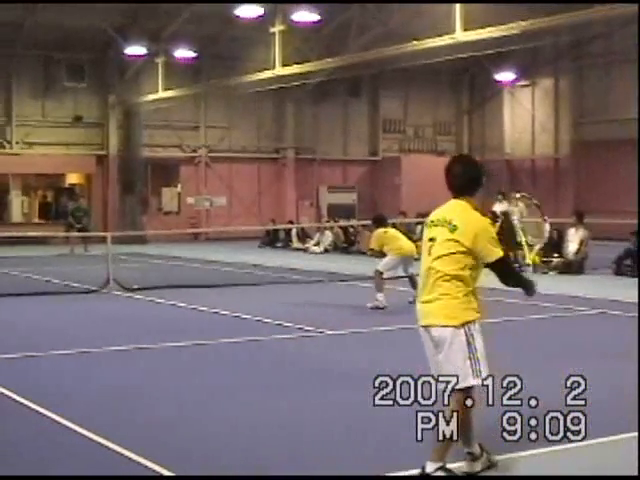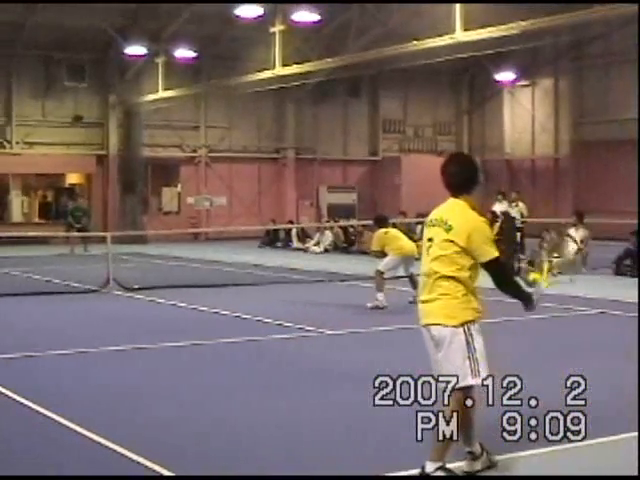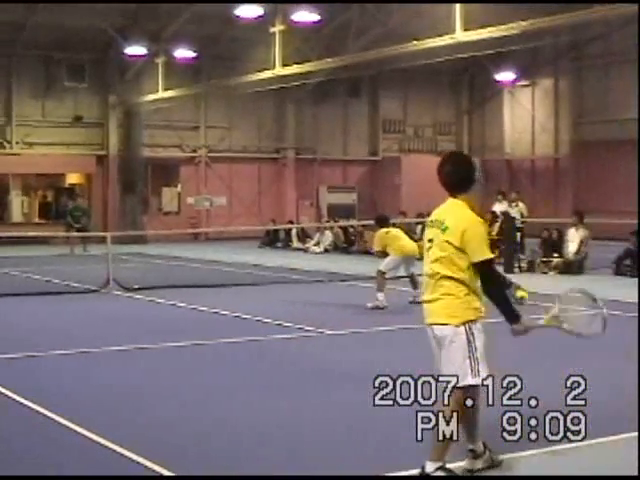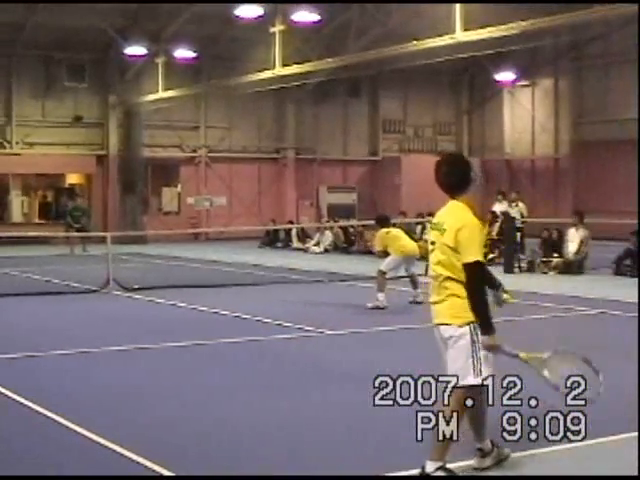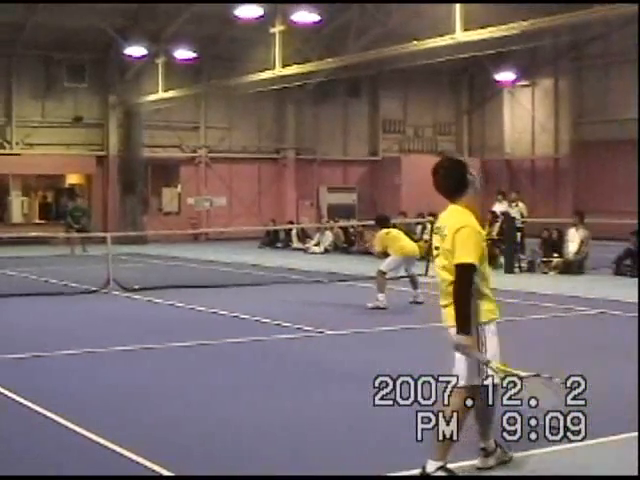
dt=0.1s
person 1, frame 1
left shoulder: (435, 217)
right shoulder: (477, 223)
right elbow: (505, 273)
right wrist: (527, 285)
left hip: (428, 313)
right hip: (455, 317)
left knee: (460, 391)
right knee: (461, 394)
left ankle: (473, 453)
right ankle: (434, 467)
person 1, frame 2
left shoulder: (437, 216)
right shoulder: (474, 222)
right elbow: (499, 274)
left wrist: (509, 277)
right wrist: (525, 297)
left hip: (431, 313)
right hip: (456, 316)
left knee: (463, 388)
right knee: (459, 392)
left ankle: (475, 453)
right ankle: (434, 467)
person 1, frame 3
left shoulder: (438, 216)
right shoulder: (470, 222)
right elbow: (487, 279)
left wrist: (507, 283)
right wrist: (513, 318)
left hip: (437, 313)
right hip: (459, 316)
left knee: (468, 387)
right knee: (460, 392)
left ankle: (477, 451)
right ankle: (433, 466)
person 1, frame 4
left shoulder: (445, 216)
right shoulder: (467, 223)
right elbow: (473, 280)
left wrist: (495, 283)
right wrist: (487, 330)
left hip: (446, 314)
right hip: (463, 317)
left knee: (477, 385)
right knee: (462, 392)
left ankle: (485, 449)
right ankle: (434, 466)
person 1, frame 5
left shoulder: (448, 218)
right shoulder: (466, 225)
right elbow: (464, 281)
right wrist: (465, 331)
left hip: (467, 317)
right hip: (473, 319)
left knee: (484, 384)
right knee: (466, 391)
left ankle: (488, 449)
right ankle: (435, 465)
